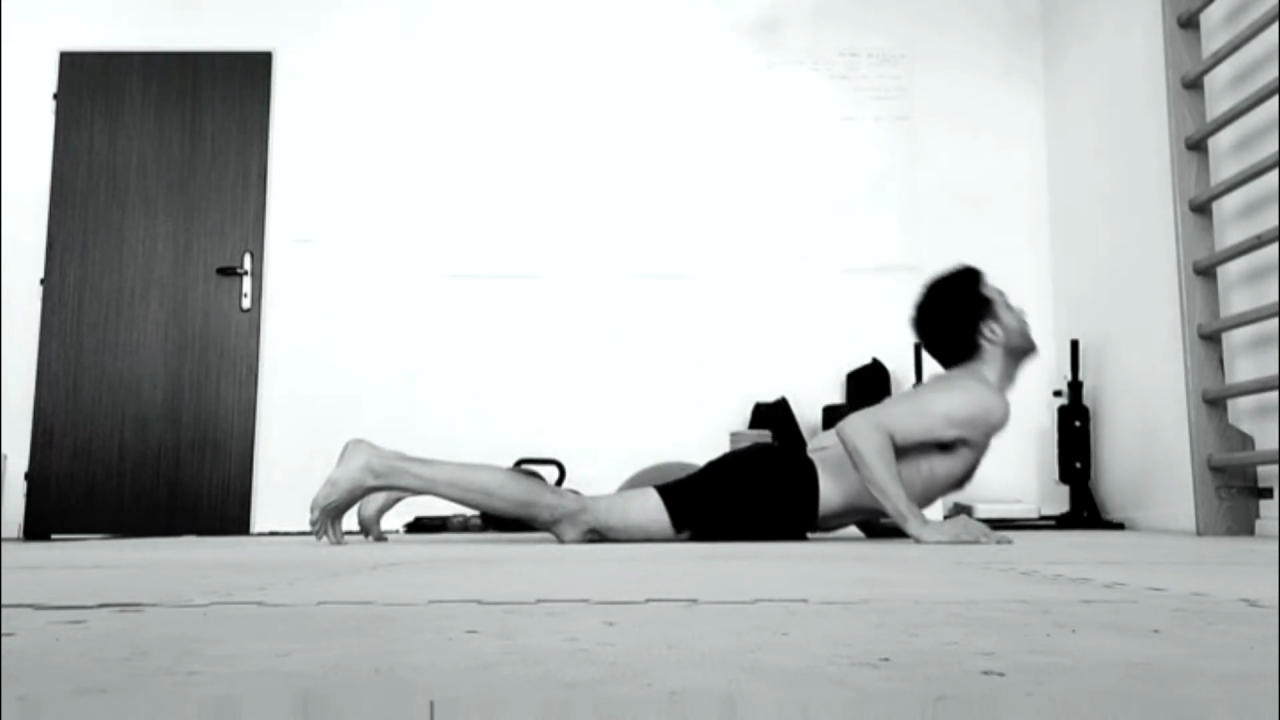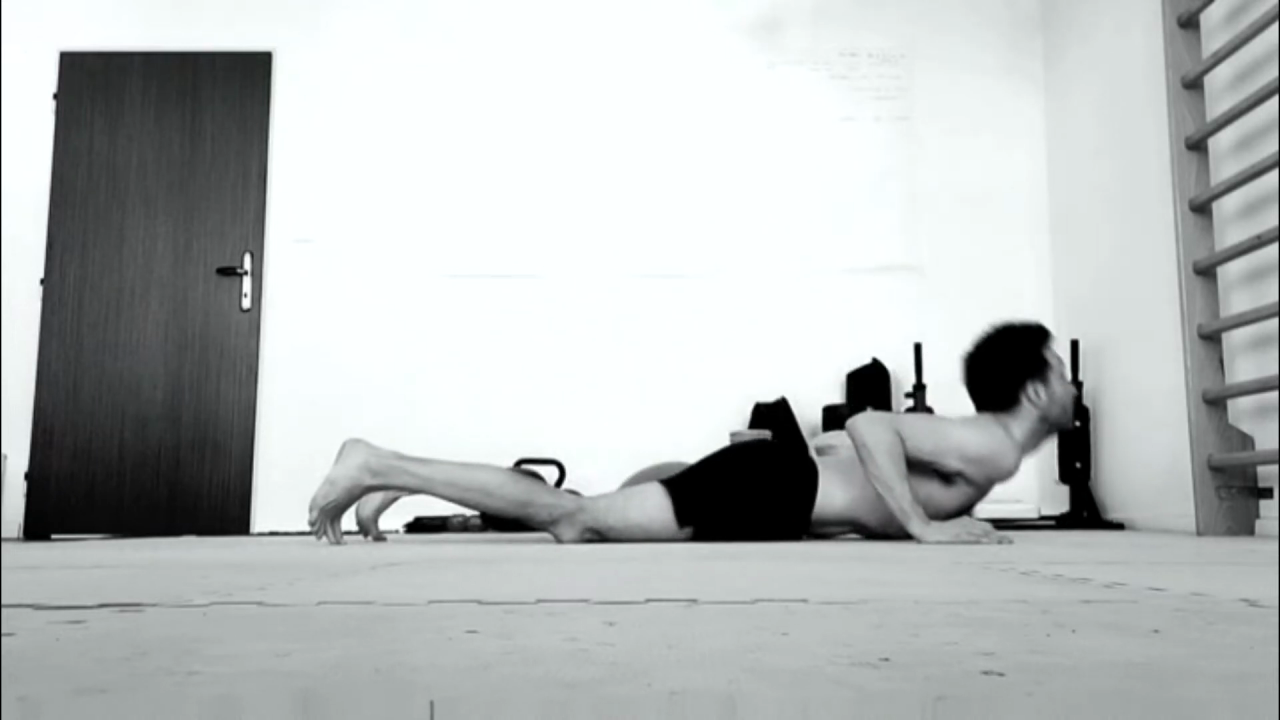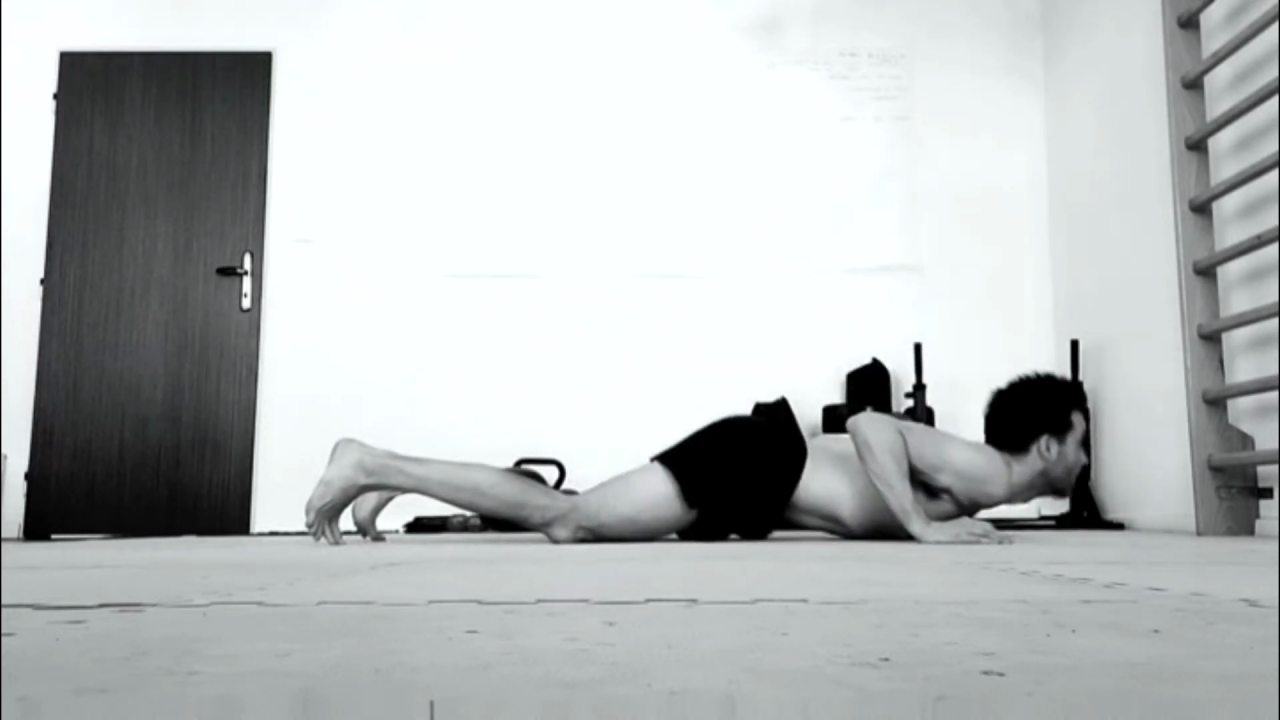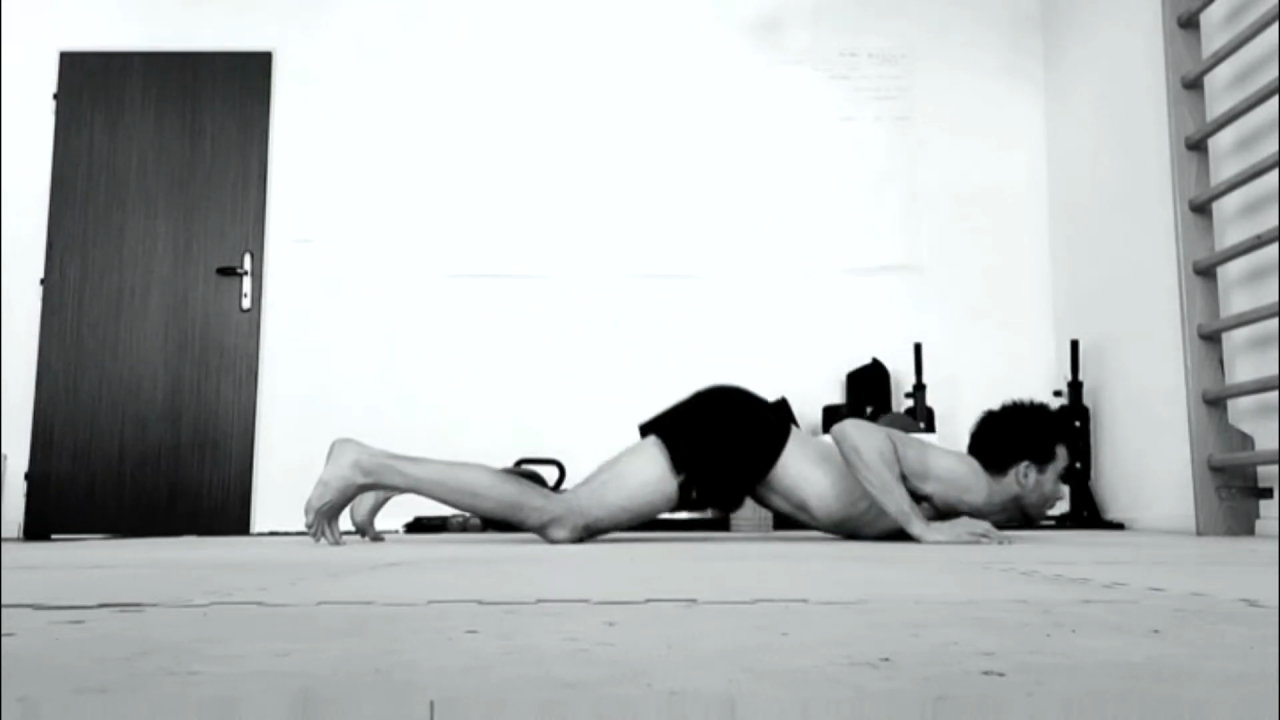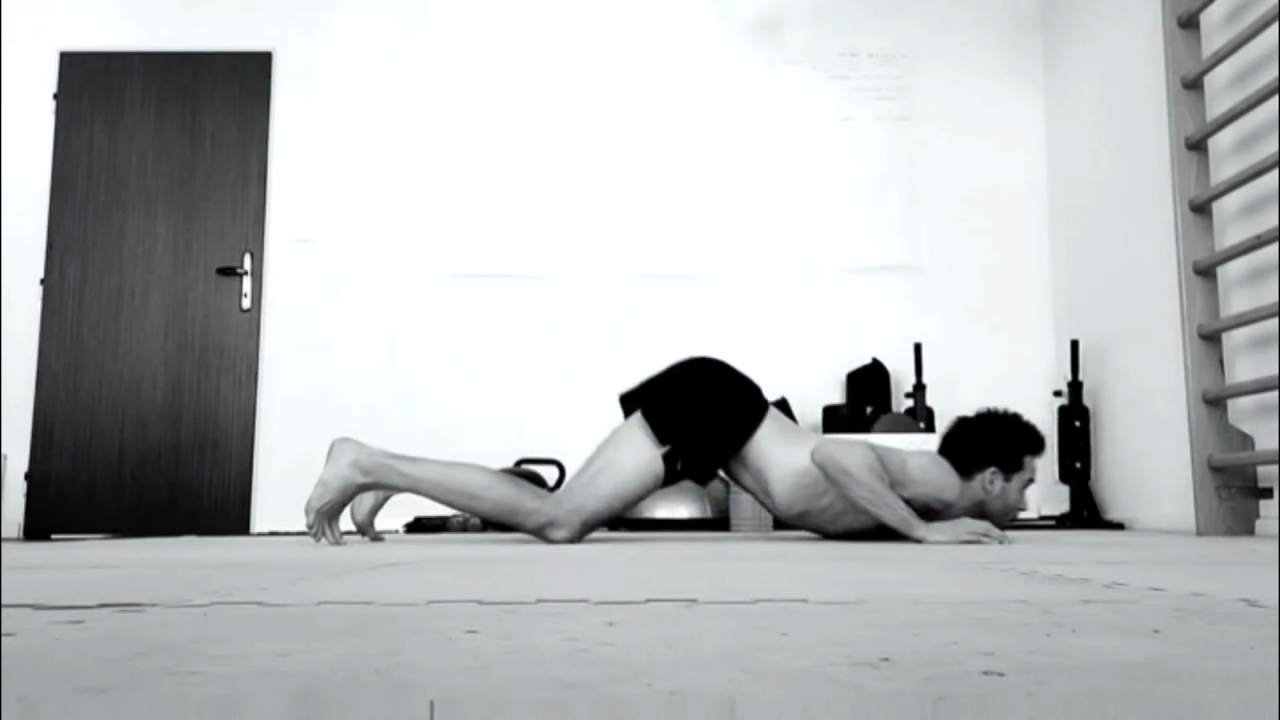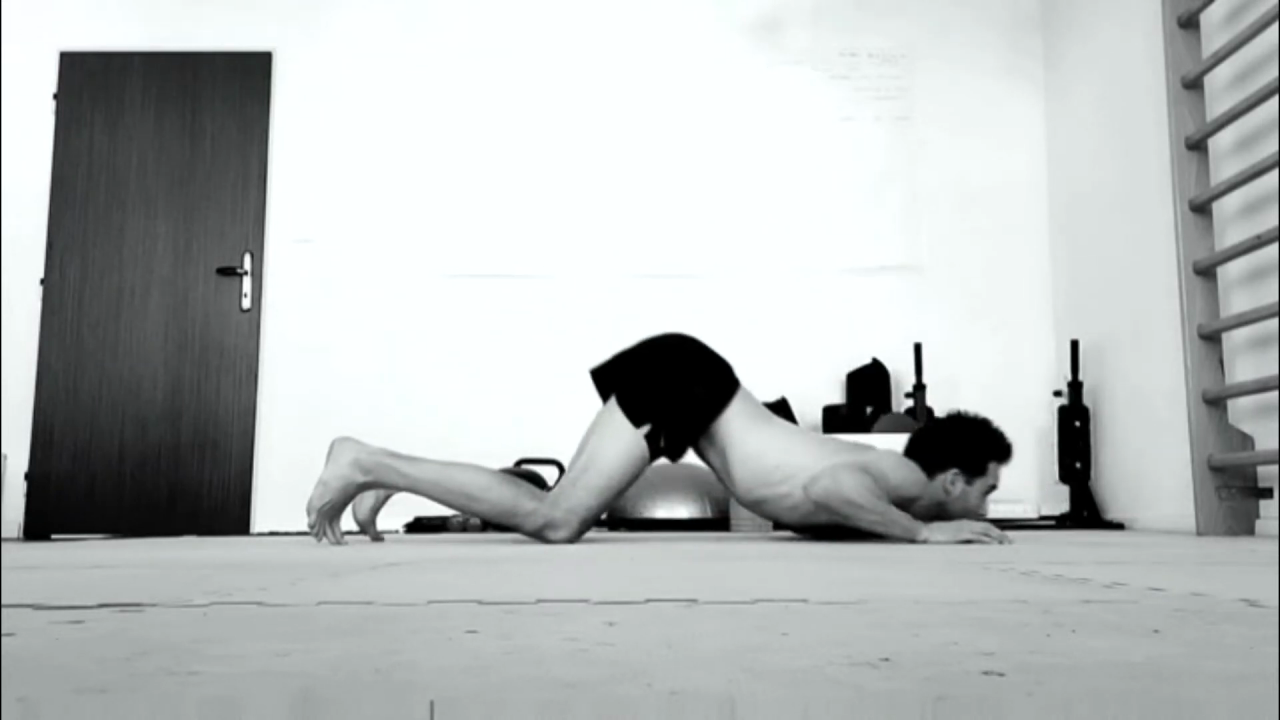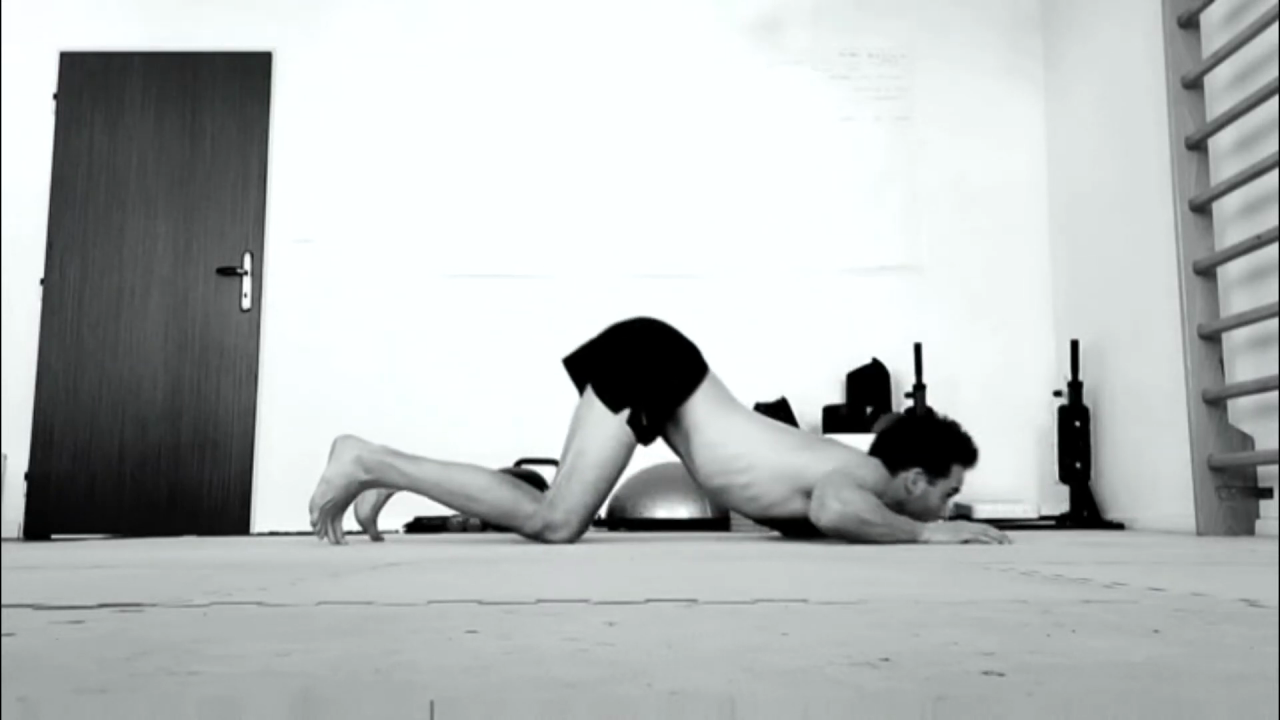
dt=0.2s
person 1, frame 1
left shoulder: (948, 391)
right shoulder: (984, 403)
right elbow: (859, 430)
left wrist: (889, 519)
right wrist: (916, 526)
left hip: (767, 478)
right hip: (765, 491)
left knee: (577, 515)
right knee: (575, 521)
left ankle: (393, 479)
right ankle: (381, 470)
person 1, frame 2
left shoulder: (968, 438)
right shoulder: (993, 450)
right elbow: (870, 427)
left wrist: (906, 516)
right wrist: (920, 526)
left hip: (767, 474)
right hip: (762, 486)
left knee: (572, 515)
right knee: (571, 519)
left ankle: (389, 476)
right ankle: (376, 468)
person 1, frame 3
left shoulder: (963, 468)
right shoulder: (987, 476)
right elbow: (869, 424)
left wrist: (910, 518)
right wrist: (922, 527)
left hip: (760, 455)
right hip: (750, 461)
left knee: (566, 514)
right knee: (566, 519)
left ankle: (384, 476)
right ankle: (371, 467)
person 1, frame 4
left shoulder: (950, 478)
right shoulder: (966, 484)
right elbow: (854, 432)
left wrist: (912, 520)
right wrist: (922, 527)
left hip: (737, 432)
right hip: (731, 431)
left knee: (562, 516)
right knee: (560, 518)
left ankle: (381, 473)
right ankle: (369, 465)
person 1, frame 5
left shoulder: (917, 479)
right shoulder: (935, 483)
right elbow: (833, 458)
left wrist: (921, 521)
right wrist: (925, 531)
left hip: (714, 404)
right hip: (709, 401)
left knee: (558, 513)
right knee: (557, 520)
left ankle: (377, 470)
right ankle: (368, 465)
person 1, frame 6
left shoulder: (880, 470)
right shoulder: (900, 479)
right elbow: (827, 486)
left wrist: (918, 525)
right wrist: (923, 533)
left hip: (681, 378)
right hip: (678, 377)
left knee: (556, 513)
right knee: (556, 523)
left ankle: (380, 471)
right ankle: (368, 465)
person 1, frame 7
left shoulder: (847, 466)
right shoulder: (857, 474)
right elbow: (832, 515)
left wrist: (914, 525)
right wrist: (928, 533)
left hip: (649, 361)
right hip: (645, 360)
left knee: (551, 514)
right knee: (554, 525)
left ankle: (381, 468)
right ankle: (372, 463)
